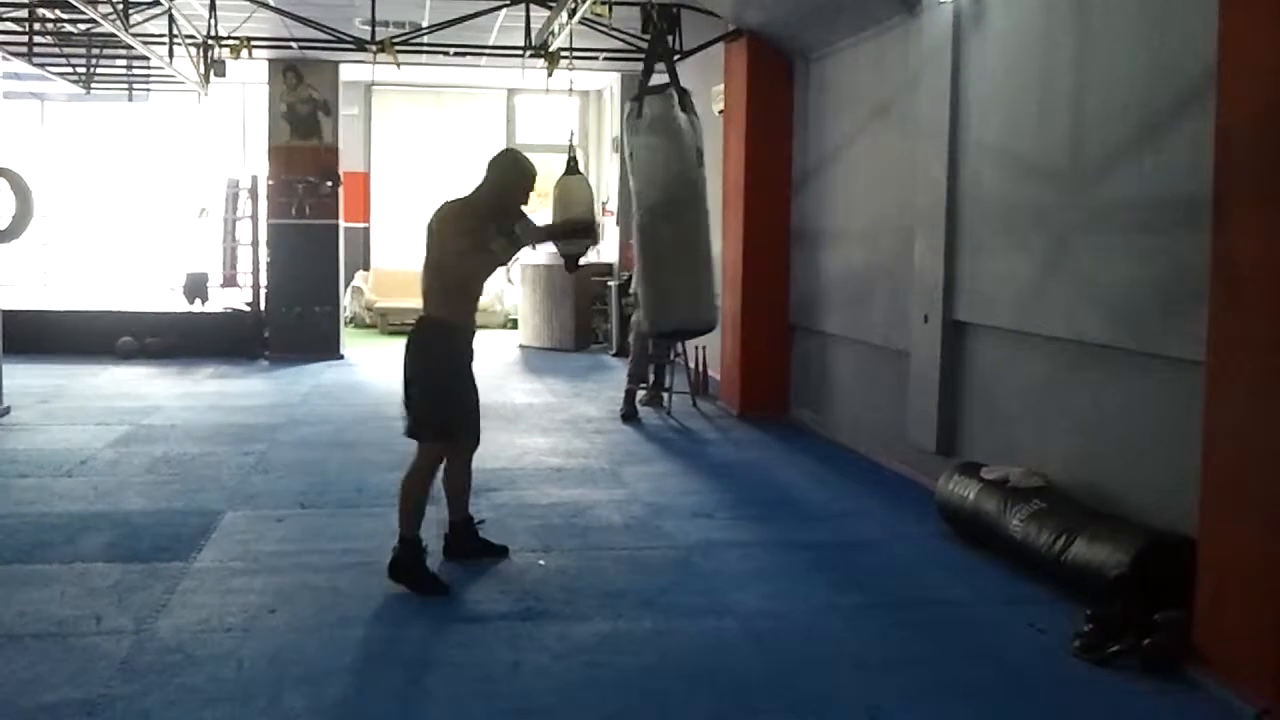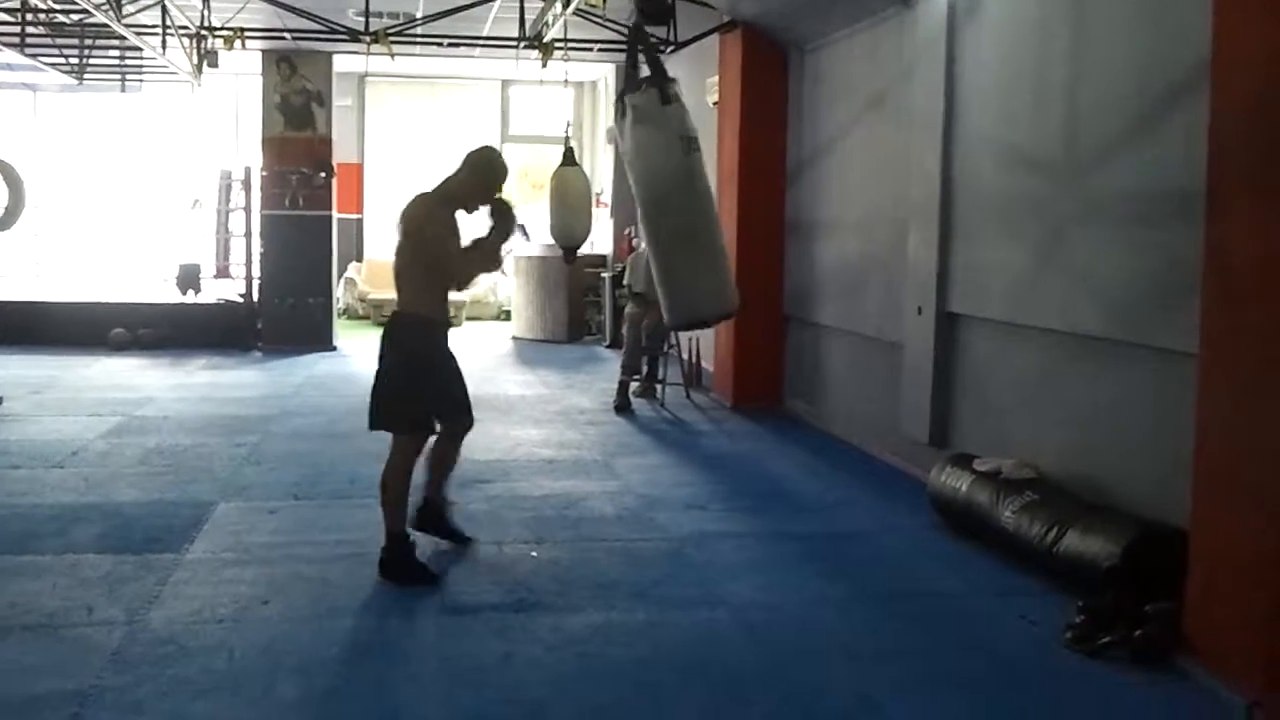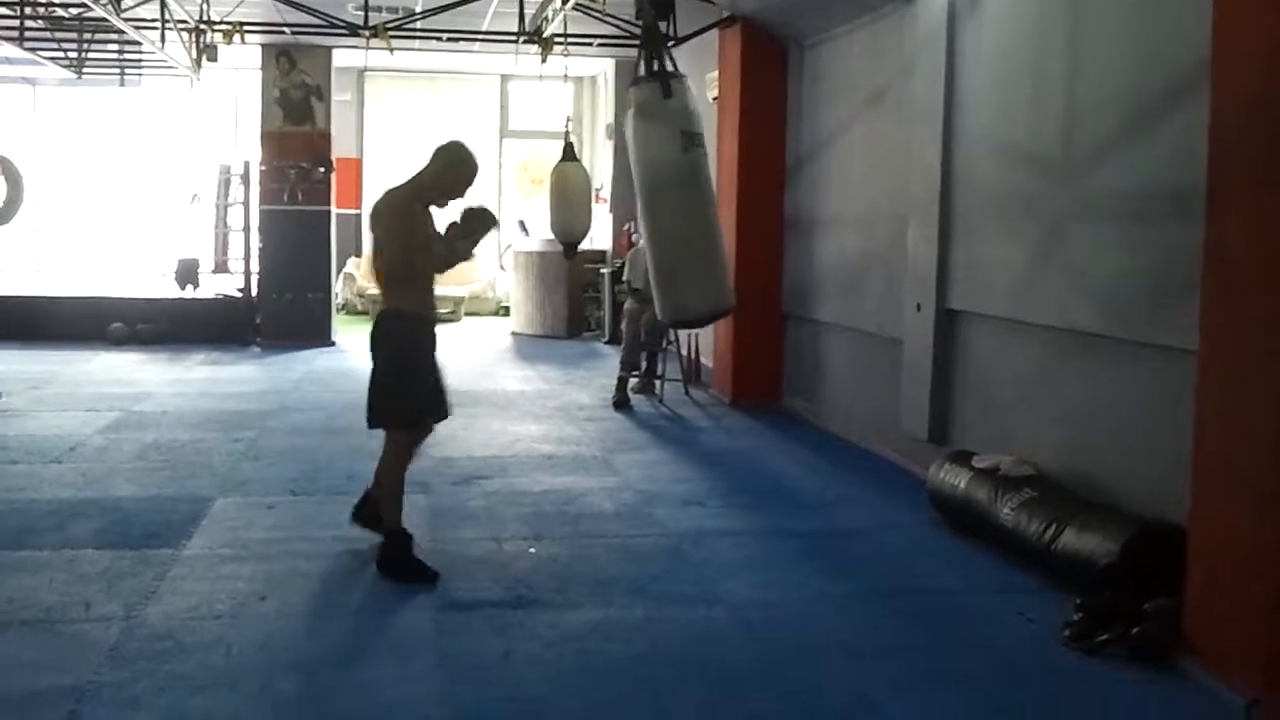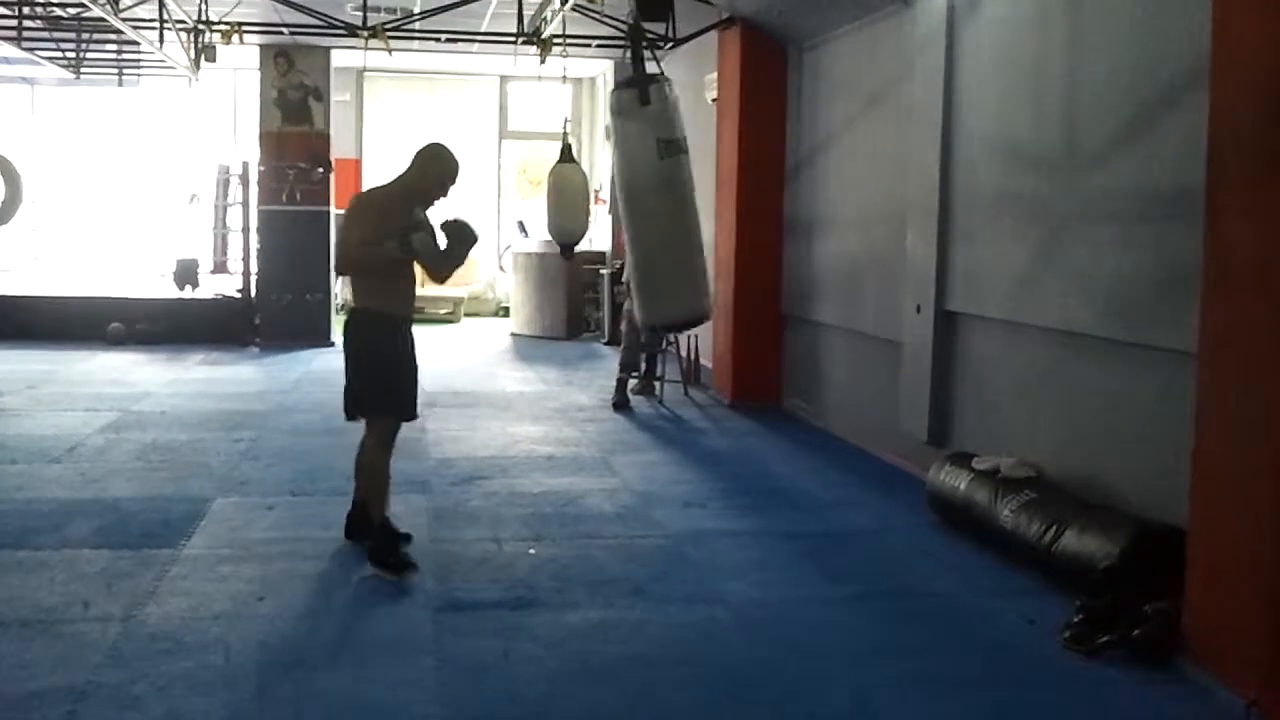
dt=0.2s
person 1, frame 1
left shoulder: (484, 217)
right shoulder: (452, 217)
right elbow: (458, 276)
left wrist: (567, 229)
right wrist: (505, 244)
left hip: (455, 343)
right hip: (435, 344)
left knee: (461, 445)
right knee: (435, 449)
left ankle: (461, 532)
right ankle: (407, 557)
person 1, frame 2
left shoulder: (443, 212)
right shoulder: (427, 211)
right elbow: (458, 277)
left wrist: (484, 248)
right wrist: (496, 238)
left hip: (430, 335)
right hip: (411, 335)
left knee: (456, 424)
right knee: (408, 443)
left ankle: (433, 510)
right ankle: (396, 552)
person 1, frame 3
left shoulder: (421, 211)
right shoulder: (394, 206)
left elbow: (444, 259)
right elbow: (390, 267)
left wrist: (469, 233)
right wrist: (444, 246)
left hip: (418, 329)
right hip: (398, 331)
left knee: (415, 428)
right knee: (401, 436)
left ankle: (372, 505)
right ankle: (395, 550)
person 1, frame 4
left shoulder: (414, 216)
right shoulder: (367, 206)
left elbow: (439, 272)
right elbow: (344, 263)
left wrist: (459, 246)
right wrist: (402, 247)
left hip: (398, 329)
right hip: (370, 329)
left knee: (384, 428)
right knee: (379, 427)
left ankle: (364, 518)
right ankle: (378, 533)
